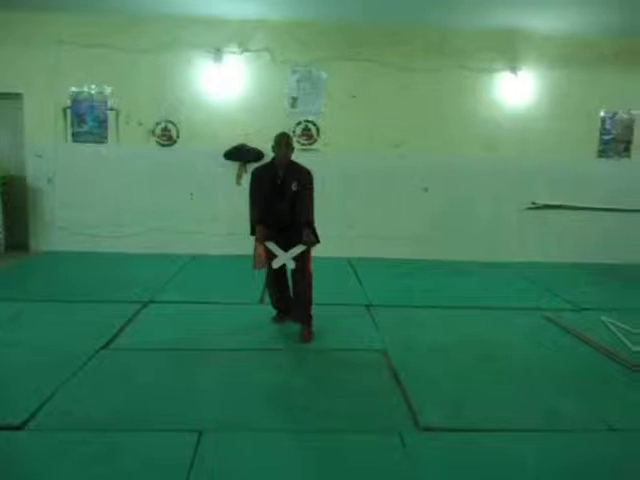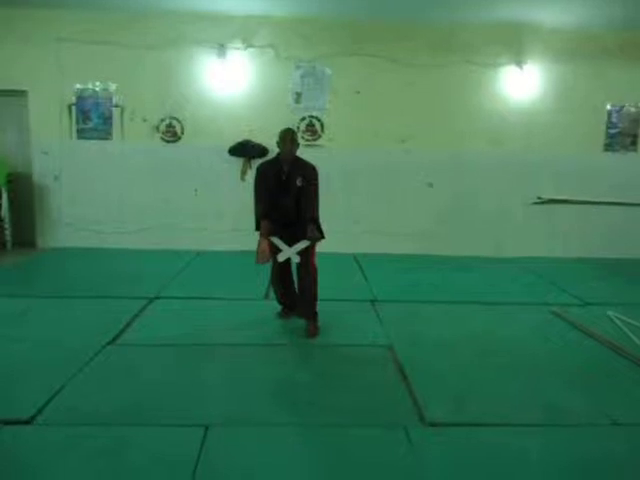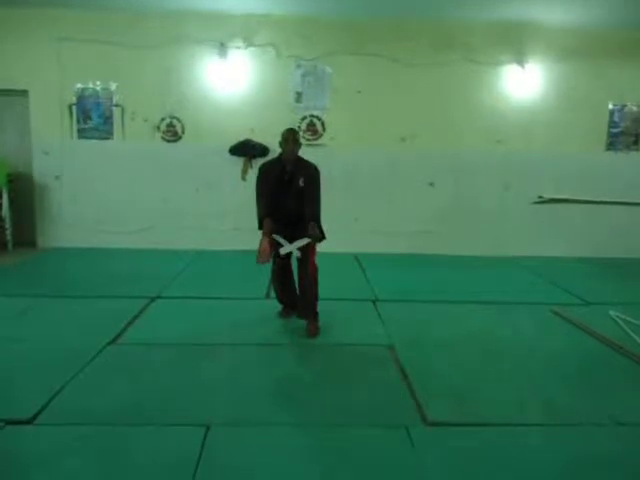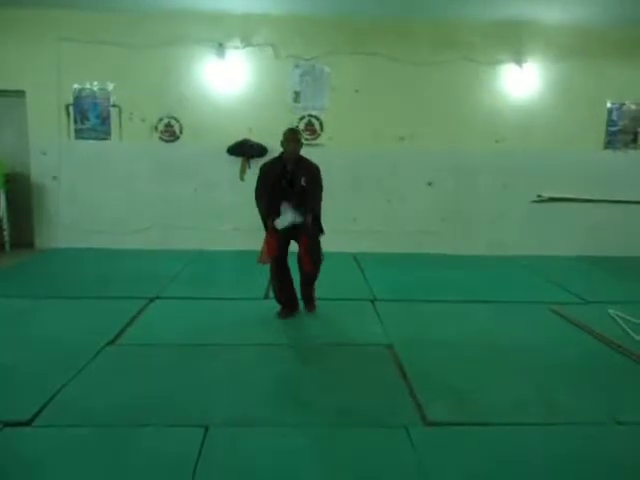
dt=0.3s
person 1, frame 1
left shoulder: (303, 174)
right shoulder: (260, 174)
left elbow: (306, 204)
right elbow: (256, 205)
left wrist: (307, 230)
right wrist: (258, 230)
left hip: (297, 231)
right hip: (271, 231)
left knee: (302, 275)
right knee: (274, 274)
left ankle: (305, 322)
right ankle: (284, 309)
person 1, frame 2
left shoulder: (308, 170)
right shoulder: (265, 169)
left elbow: (311, 200)
right elbow: (261, 200)
left wrist: (311, 225)
right wrist: (263, 225)
left hip: (302, 227)
right hip: (277, 227)
left knee: (306, 270)
right knee: (279, 270)
left ankle: (310, 317)
right ankle: (289, 305)
person 1, frame 3
left shoulder: (310, 170)
right shoulder: (267, 169)
left elbow: (313, 200)
right elbow: (263, 199)
left wrist: (313, 224)
right wrist: (266, 224)
left hip: (304, 226)
right hip: (278, 226)
left knee: (307, 271)
right knee: (280, 269)
left ankle: (311, 317)
right ankle: (290, 305)
person 1, frame 4
left shoulder: (311, 169)
right shoulder: (269, 168)
left elbow: (315, 197)
right elbow: (261, 196)
left wrist: (310, 217)
right wrist: (269, 219)
left hip: (305, 221)
right hip: (278, 222)
left knee: (312, 260)
right knee: (277, 264)
left ankle: (308, 295)
right ankle: (288, 304)
